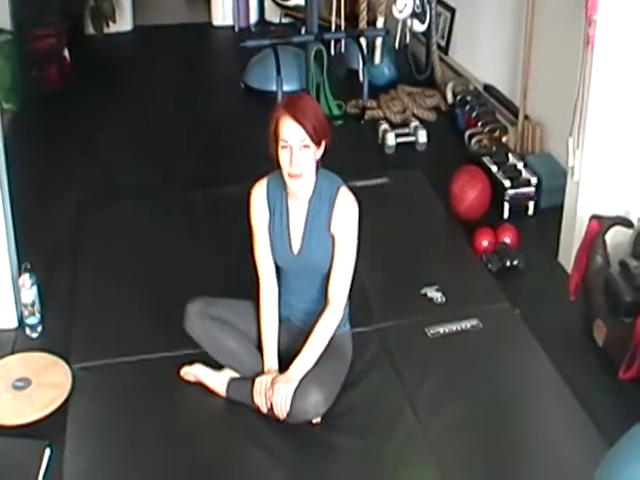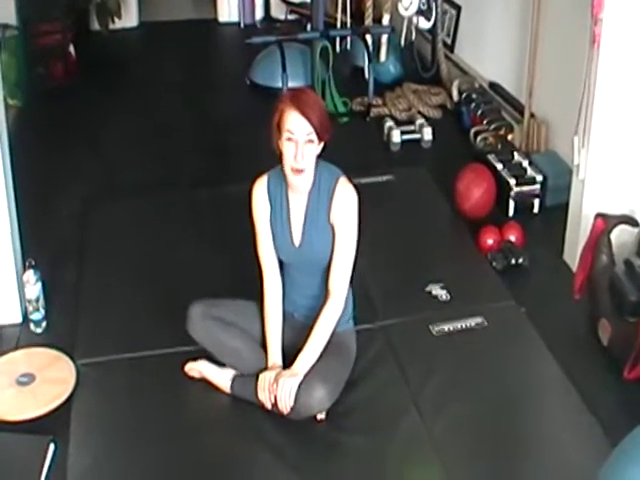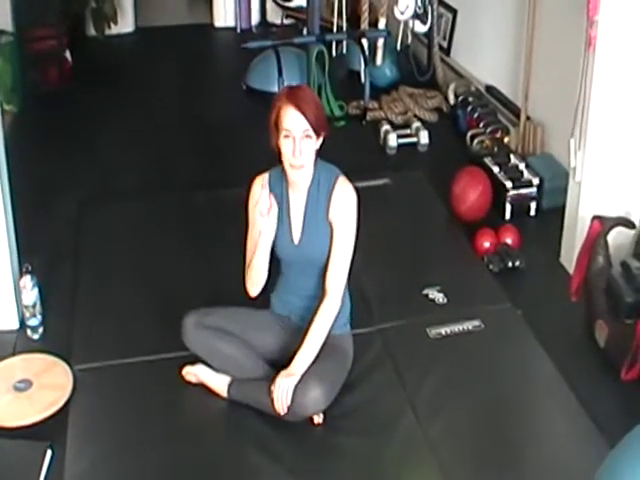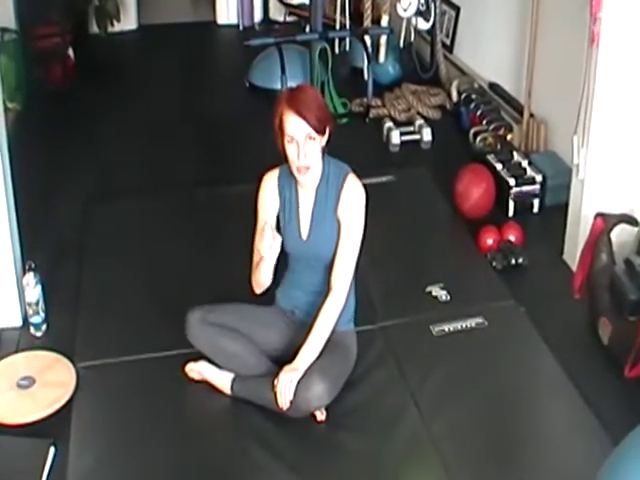
dt=0.5s
person 1, frame 1
left shoulder: (341, 202)
right shoulder: (262, 194)
left elbow: (336, 304)
right elbow: (267, 283)
left wrist: (292, 374)
right wrist: (271, 367)
left hip: (325, 333)
right hip: (280, 320)
left knee: (309, 403)
right knee: (196, 315)
left ankle: (225, 381)
person 1, frame 2
left shoulder: (341, 193)
right shoulder: (263, 190)
left elbow: (337, 296)
right elbow: (271, 279)
left wrist: (297, 370)
right wrist: (276, 363)
left hip: (330, 329)
right hip: (286, 317)
left knee: (314, 397)
right knee: (199, 317)
left ankle: (230, 378)
right ankle: (279, 377)
person 1, frame 3
left shoulder: (339, 192)
right shoulder: (264, 187)
left elbow: (334, 293)
right elbow: (253, 287)
left wrist: (296, 369)
right wrist: (265, 233)
left hip: (327, 333)
right hip: (281, 320)
left knee: (311, 398)
right knee: (193, 327)
left ankle: (225, 384)
right ankle: (281, 380)
person 1, frame 4
left shoulder: (349, 189)
right shoulder: (273, 183)
left elbow: (339, 289)
right elbow: (259, 284)
left wrist: (299, 365)
right wrist: (267, 257)
left hip: (332, 329)
right hip: (285, 316)
left knee: (312, 392)
right knee: (197, 323)
left ankle: (228, 380)
right ankle: (285, 378)
